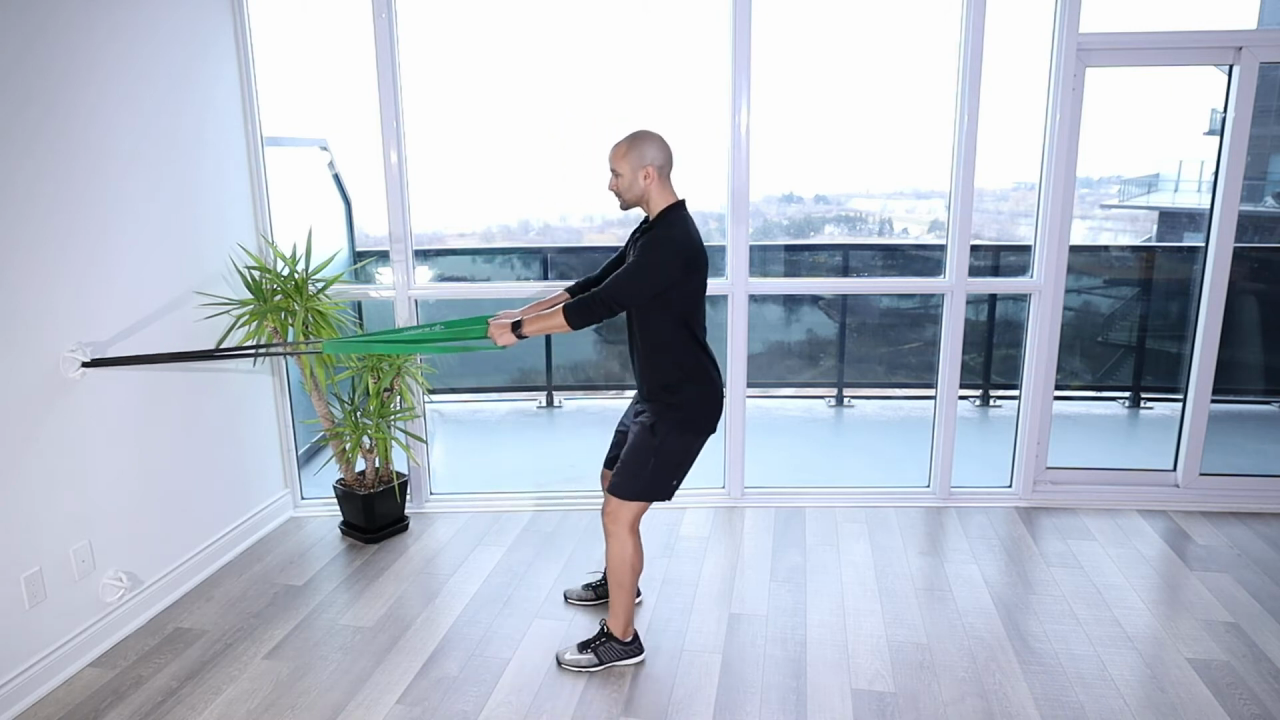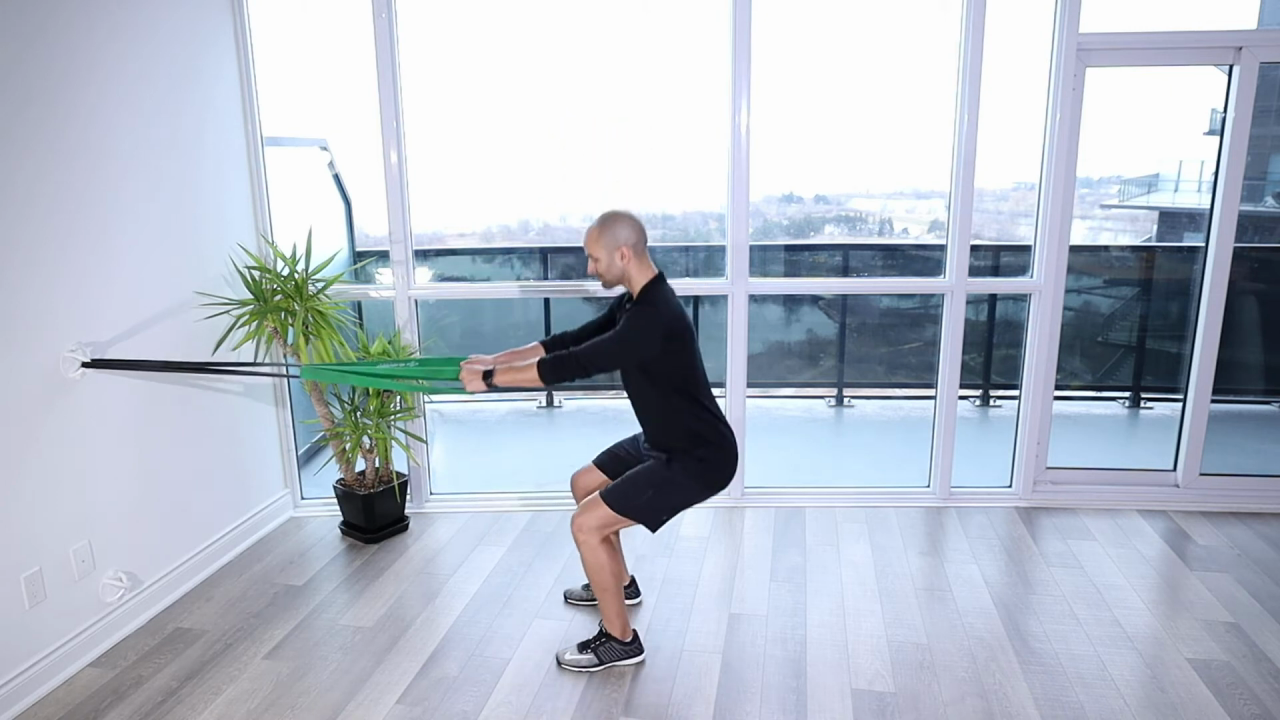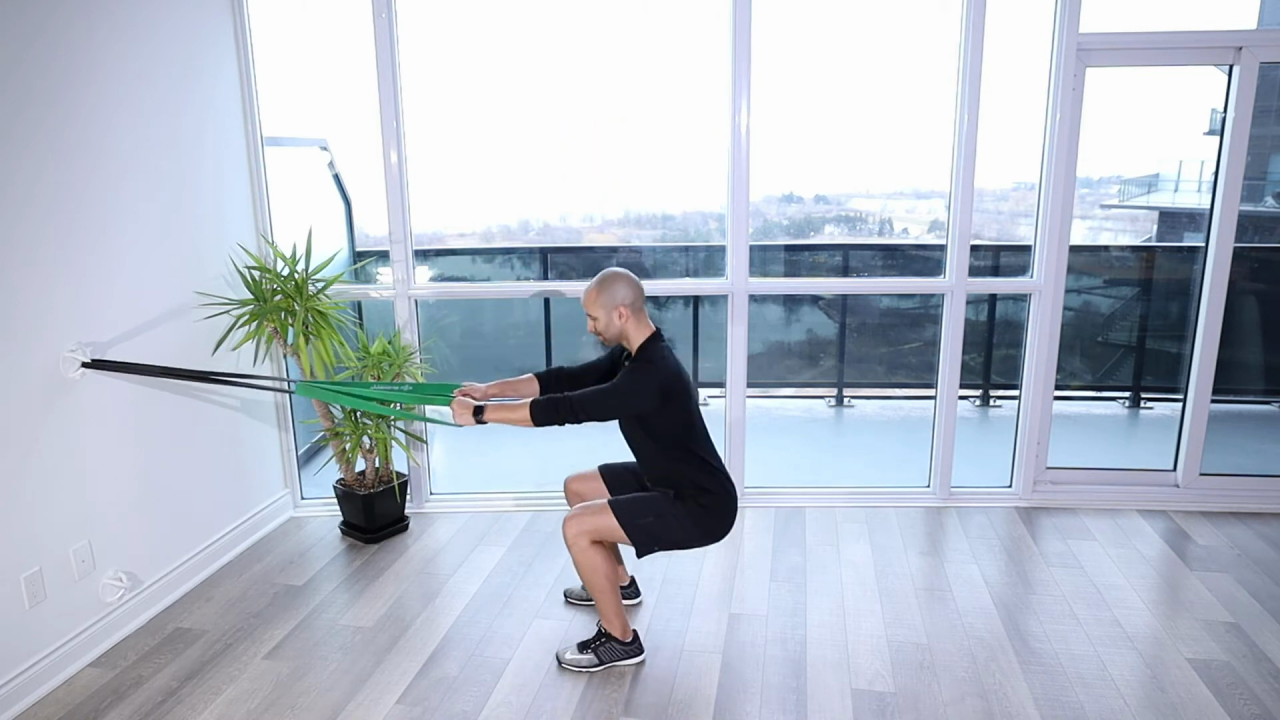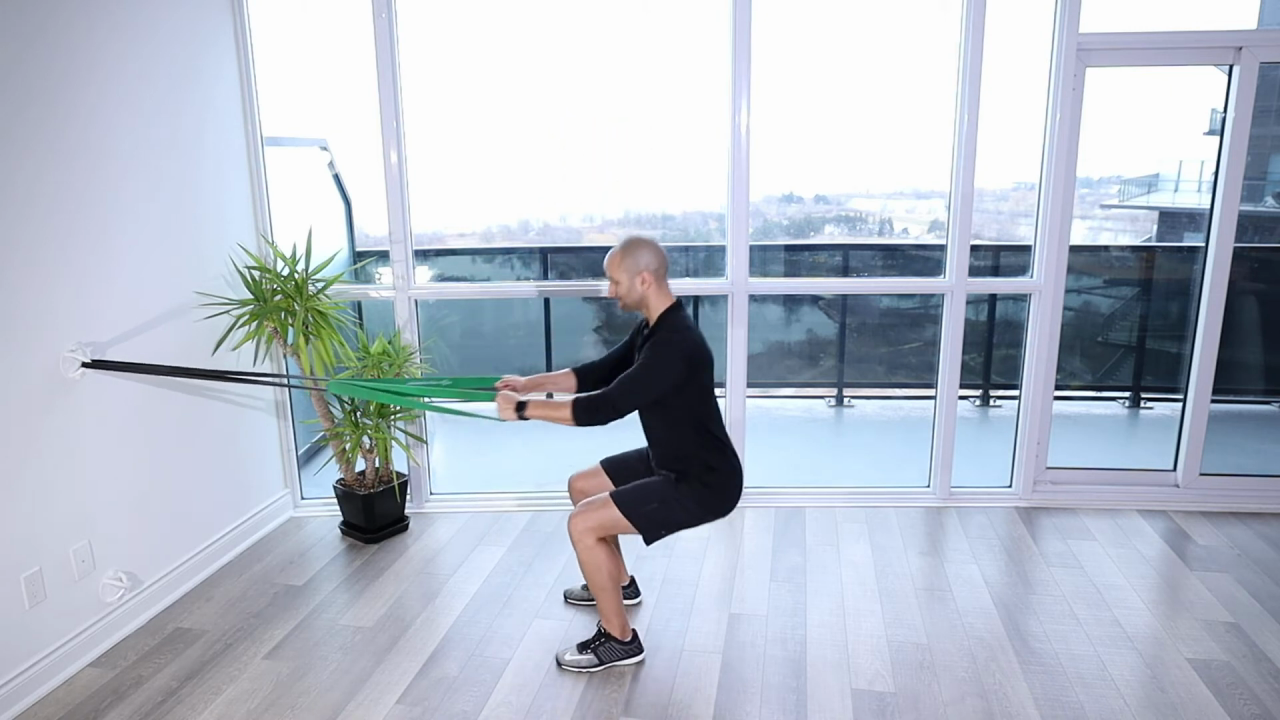
dt=0.4s
person 1, frame 1
left shoulder: (672, 241)
right shoulder: (652, 233)
left elbow: (602, 304)
right elbow: (595, 285)
left wrist: (521, 329)
right wrist: (523, 314)
left hip: (683, 406)
right hip: (659, 395)
left knee: (618, 513)
right knee: (613, 482)
left ankle: (620, 639)
right ankle: (620, 582)
person 1, frame 2
left shoulder: (655, 318)
right shoulder: (635, 303)
left elbow: (576, 364)
right elbow: (573, 341)
left wrist: (491, 379)
right wrist: (496, 359)
left hip: (699, 460)
right hip: (668, 442)
left knee: (587, 524)
right knee: (584, 484)
left ankle: (619, 639)
right ankle: (619, 581)
person 1, frame 3
left shoulder: (651, 376)
right shoulder: (634, 355)
left elbow: (566, 409)
right elbow: (567, 380)
left wrist: (480, 414)
right wrist: (489, 389)
left hip: (700, 509)
right hip: (672, 484)
left knee: (578, 525)
right knee: (577, 487)
left ankle: (620, 640)
right ankle: (620, 582)
person 1, frame 4
left shoulder: (674, 347)
right shoulder: (653, 329)
left elbow: (603, 408)
right elbow: (600, 373)
left wrist: (523, 408)
right wrist: (531, 382)
left hip: (703, 483)
right hip: (671, 462)
left knee: (584, 523)
right knee: (583, 486)
left ankle: (619, 639)
right ankle: (619, 583)
